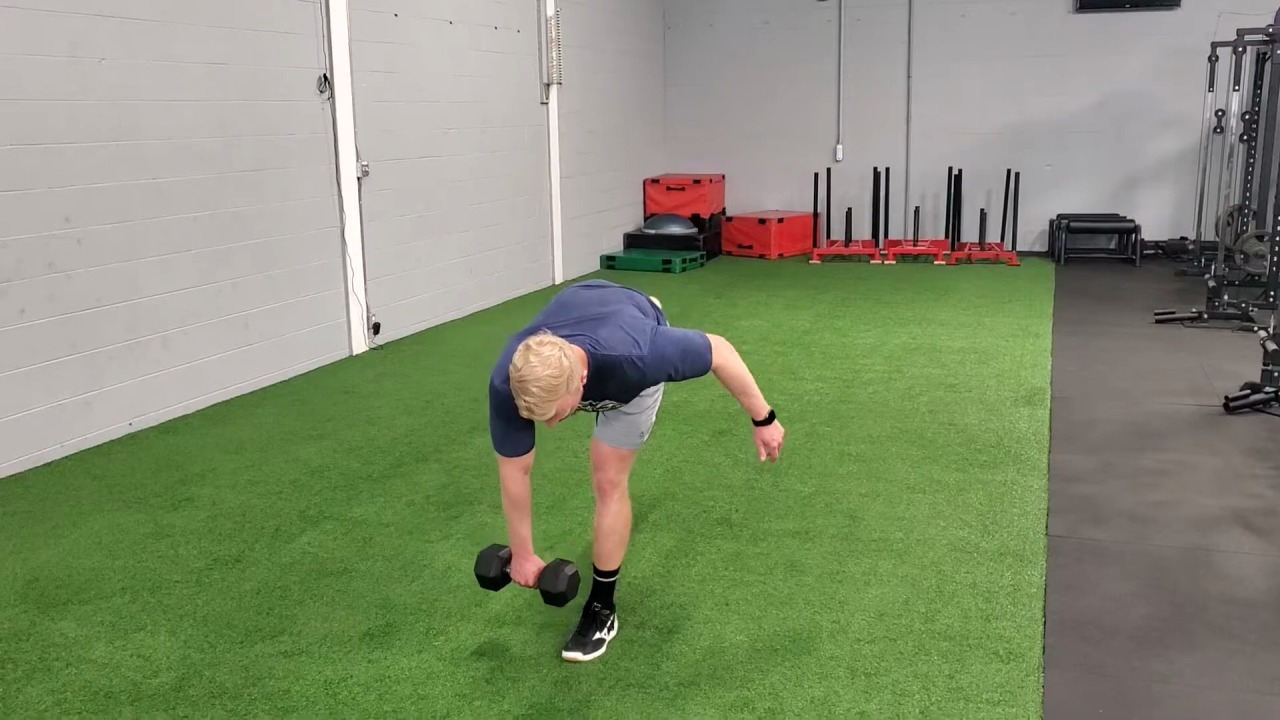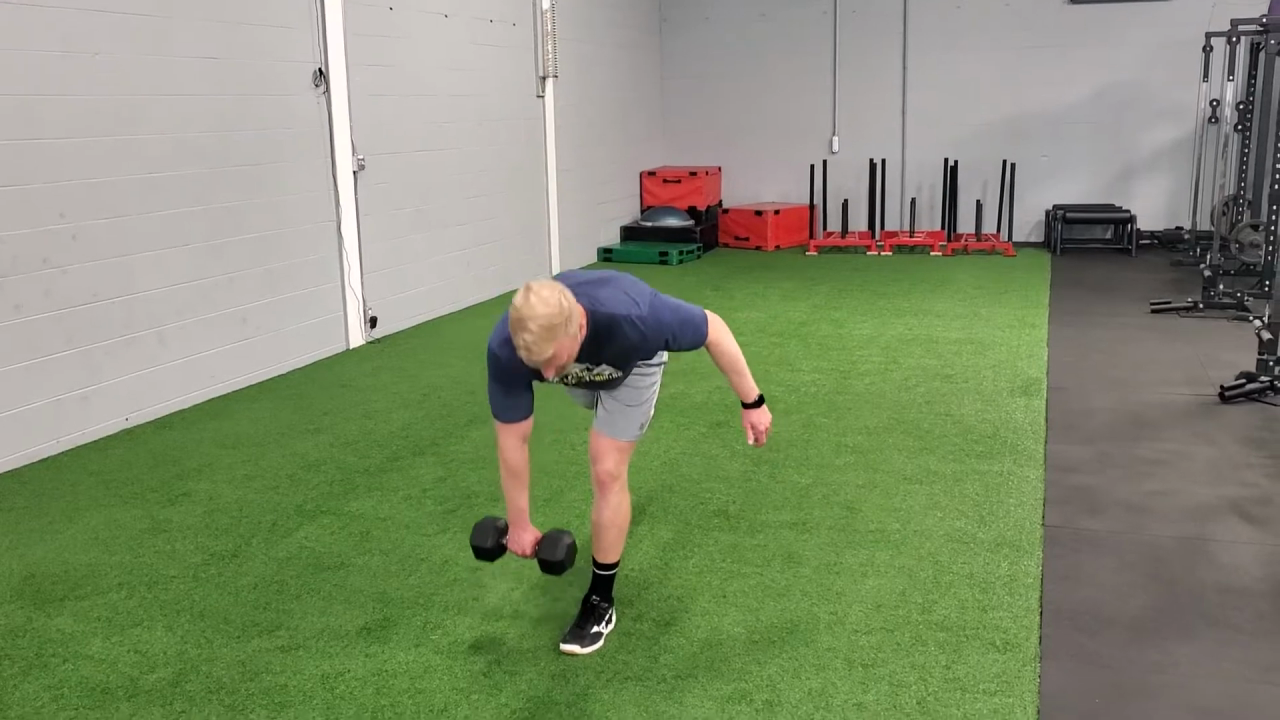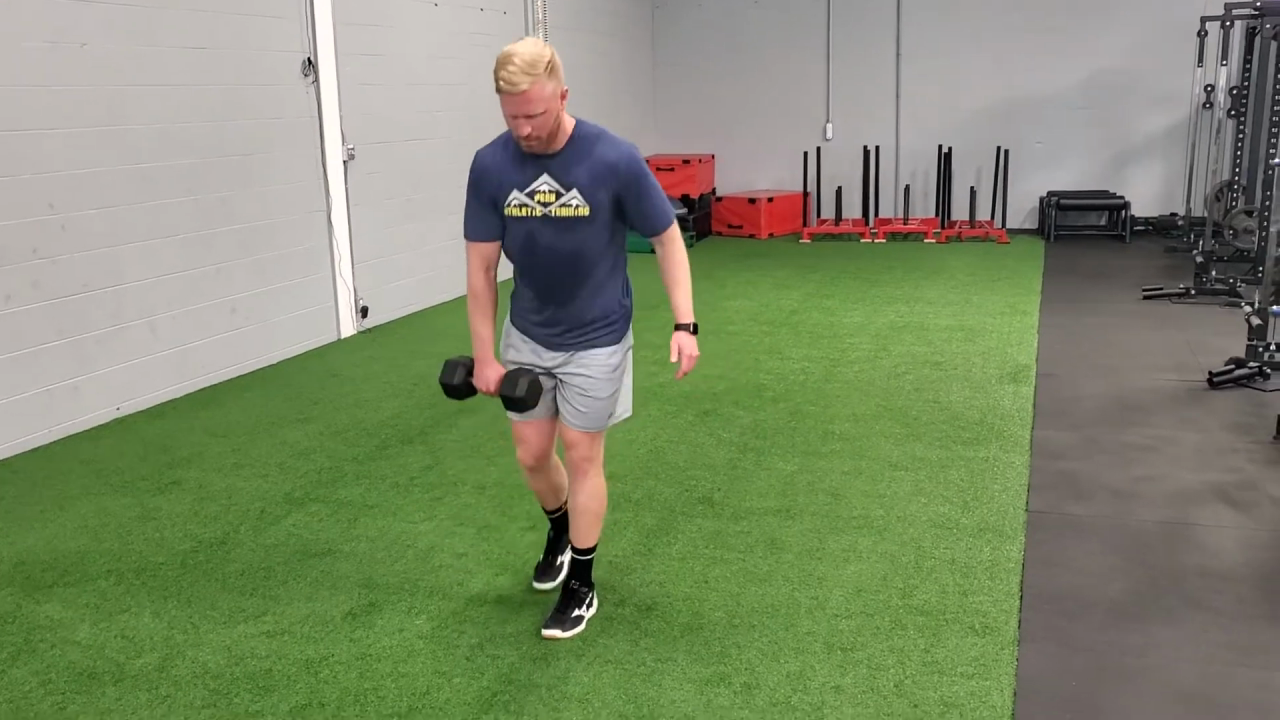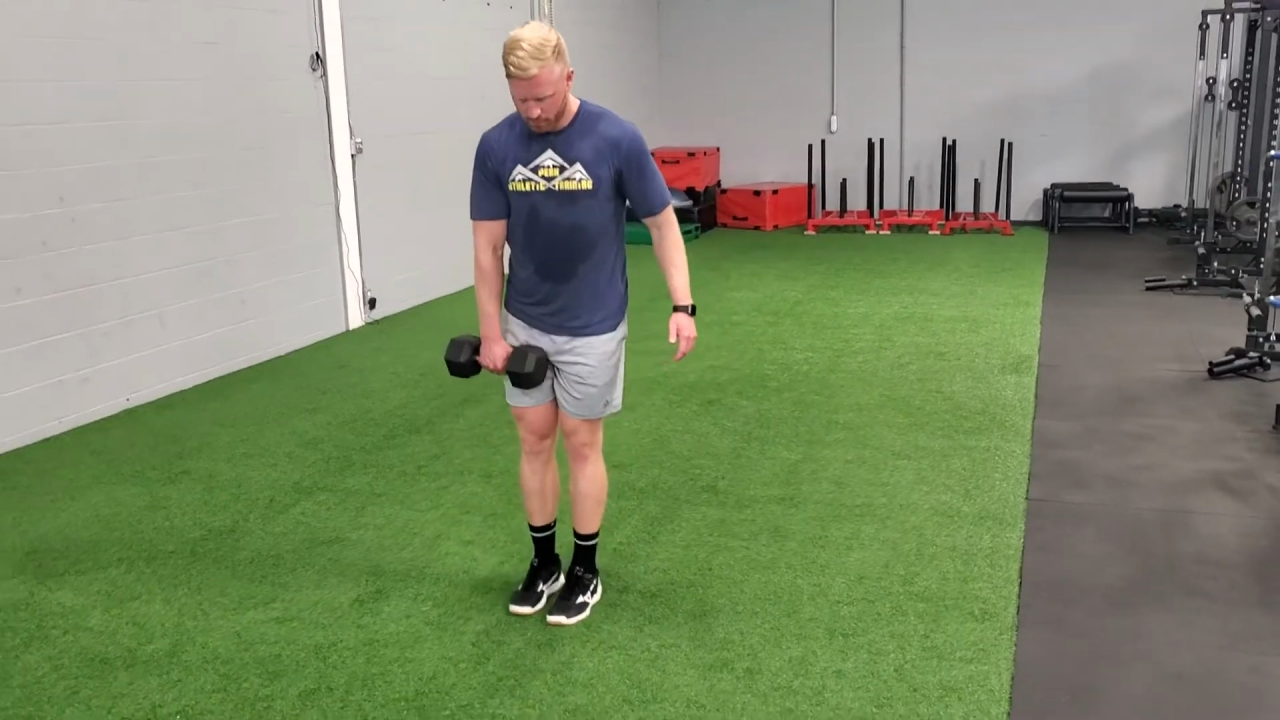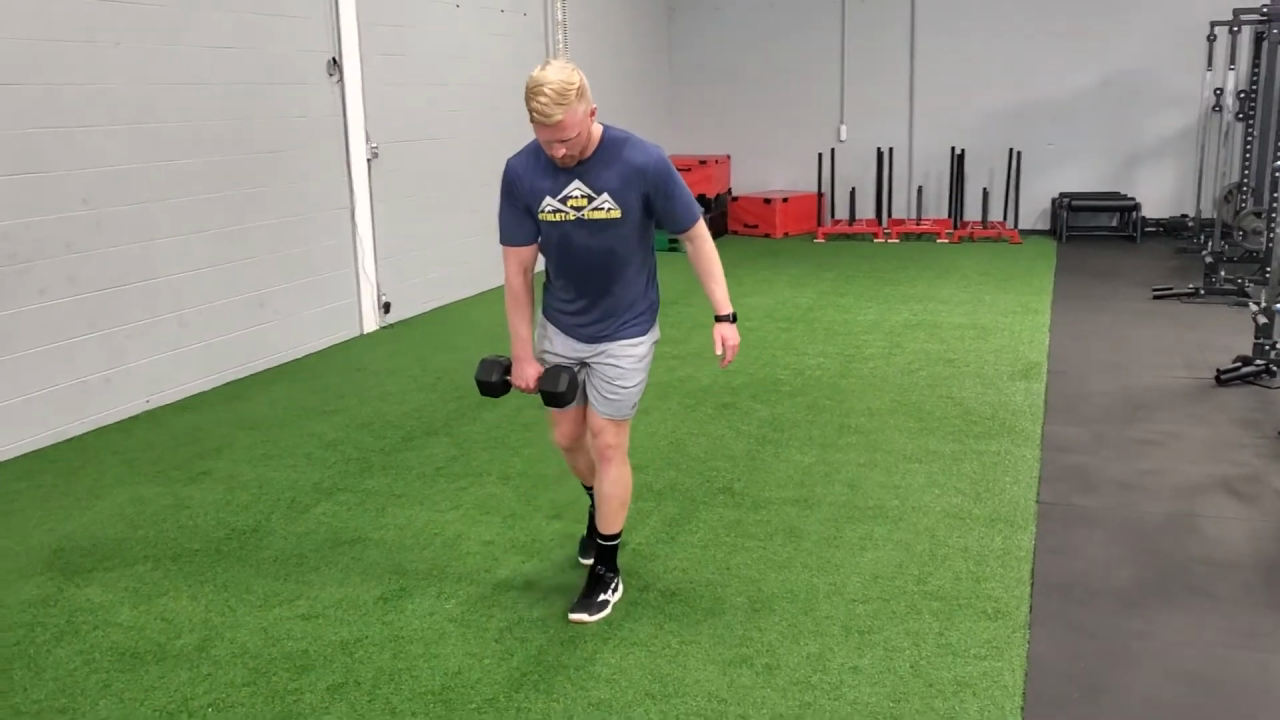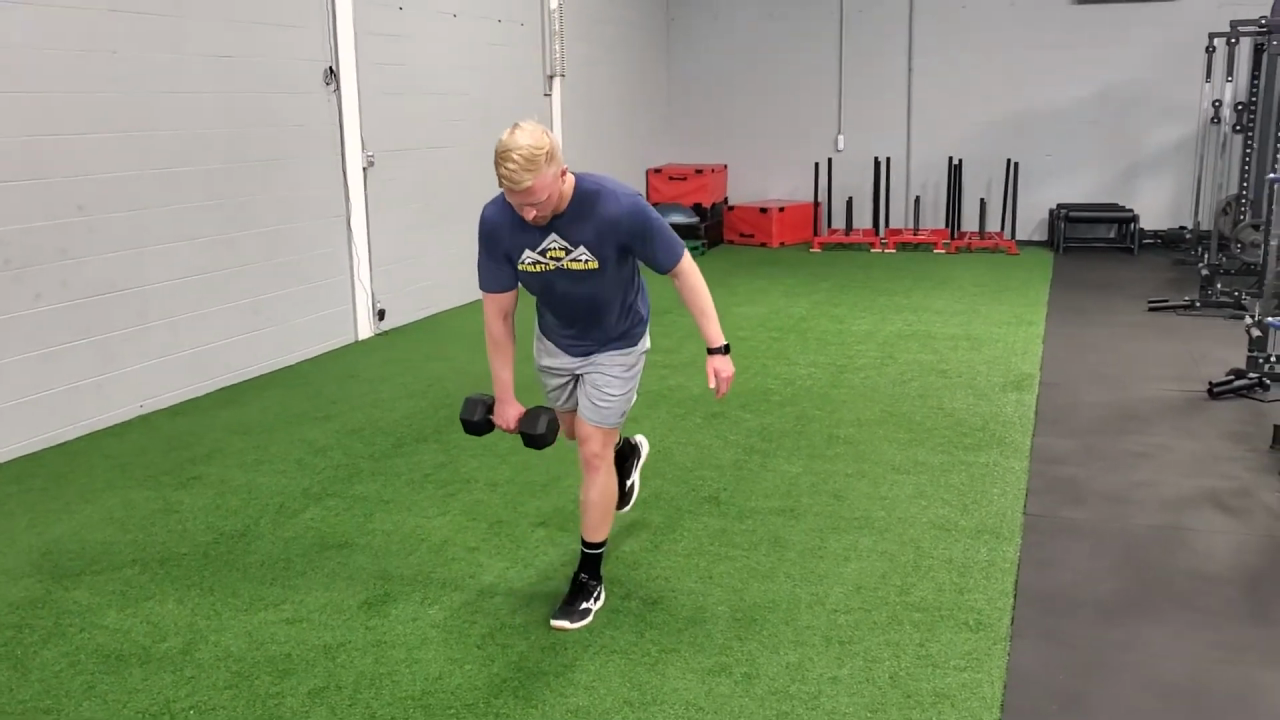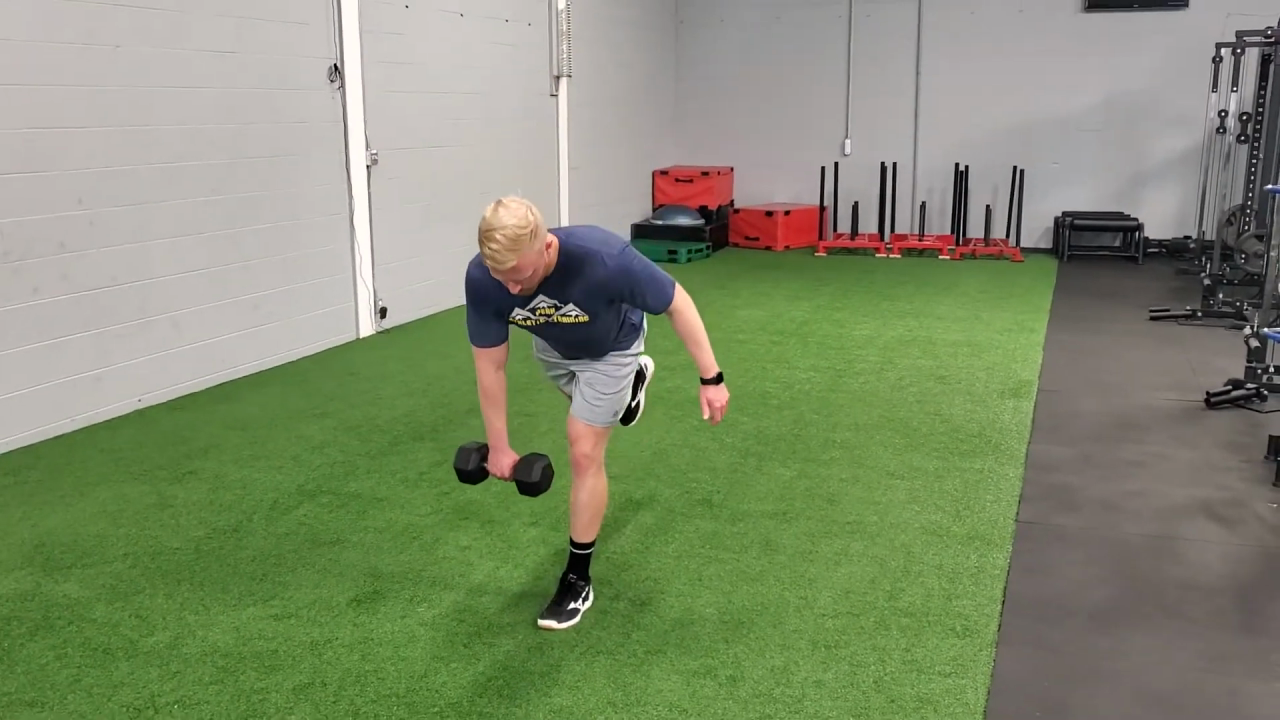
dt=0.7s
person 1, frame 1
left shoulder: (636, 356)
right shoulder: (508, 382)
left elbow: (718, 350)
right elbow: (515, 471)
left wrist: (763, 418)
right wrist: (522, 553)
left knee: (607, 478)
left ankle: (602, 606)
person 1, frame 2
left shoulder: (633, 316)
right shoulder: (505, 347)
left elbow: (712, 329)
right elbow: (511, 438)
left wrist: (752, 402)
right wrist: (519, 523)
left hip: (632, 358)
right hip: (585, 362)
left knee: (606, 470)
left ankle: (600, 600)
person 1, frame 3
left shoulder: (615, 160)
right shoulder: (490, 165)
left elbow: (667, 239)
right elbow: (481, 267)
left wrist: (685, 325)
right wrist: (484, 356)
left hip: (596, 339)
right hip: (526, 336)
left knee: (581, 456)
right knee: (530, 454)
left ankle: (580, 586)
right ankle: (561, 530)
person 1, frame 4
left shoulder: (616, 139)
right shoulder: (496, 146)
left elbow: (662, 224)
right elbow: (488, 247)
left wrist: (682, 306)
right wrist: (491, 333)
left hip: (591, 326)
right hip: (525, 323)
left knee: (581, 443)
right knee: (534, 440)
left ankle: (585, 572)
right ankle: (543, 562)
person 1, frame 5
left shoulder: (643, 163)
right shoulder: (521, 172)
left elbow: (694, 235)
right elbow: (518, 270)
left wrist: (723, 315)
right wrist: (523, 354)
left hip: (624, 331)
right hip: (559, 327)
left knee: (607, 444)
right knee: (568, 439)
left ankle: (606, 571)
right ankle: (601, 504)
person 1, frame 6
left shoulder: (619, 208)
right shoulder: (496, 221)
left elbow: (682, 269)
right elbow: (498, 314)
left wrist: (717, 347)
right wrist: (505, 397)
left hip: (615, 343)
right hip: (555, 341)
left knee: (592, 453)
right knee: (575, 434)
left ankle: (589, 578)
right ankle: (626, 453)
person 1, frame 7
left shoulder: (603, 258)
right shoulder: (481, 278)
left elbow: (676, 302)
right elbow: (490, 365)
left wrist: (711, 378)
right wrist: (498, 445)
left hip: (607, 348)
right hip: (551, 346)
left knee: (583, 452)
right knee: (584, 414)
left ankle: (577, 579)
right ankle: (633, 379)
